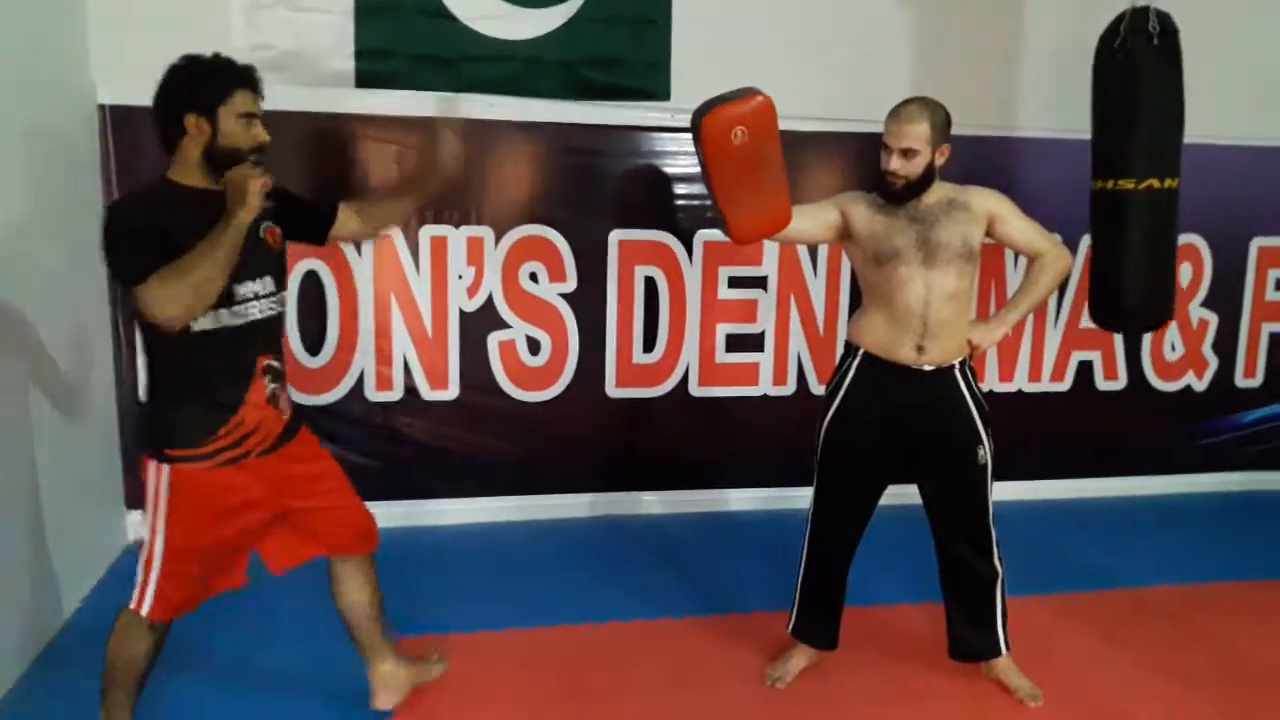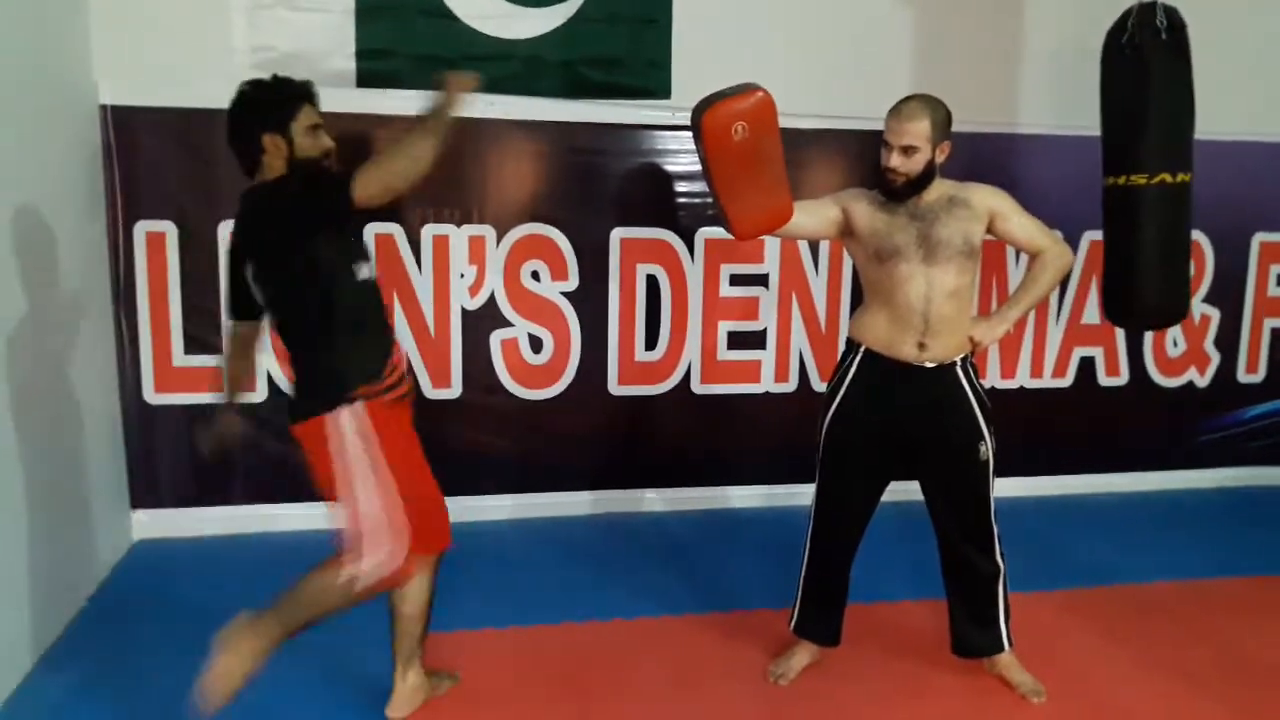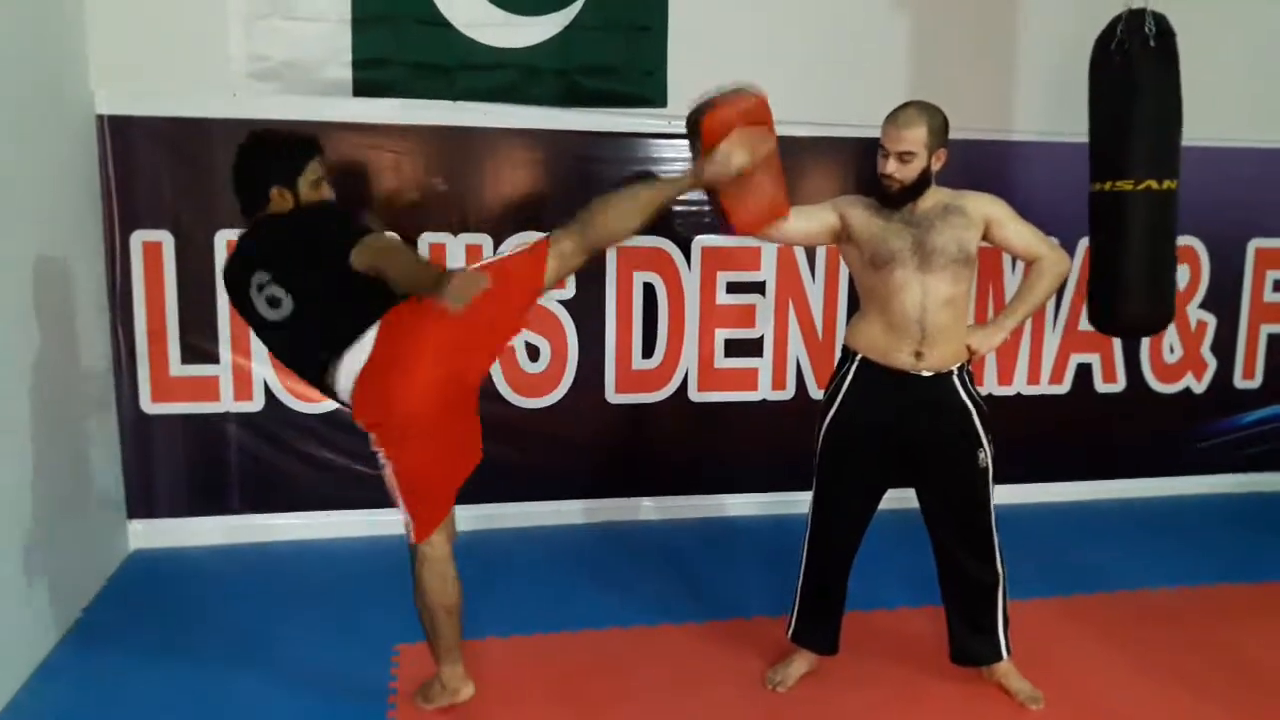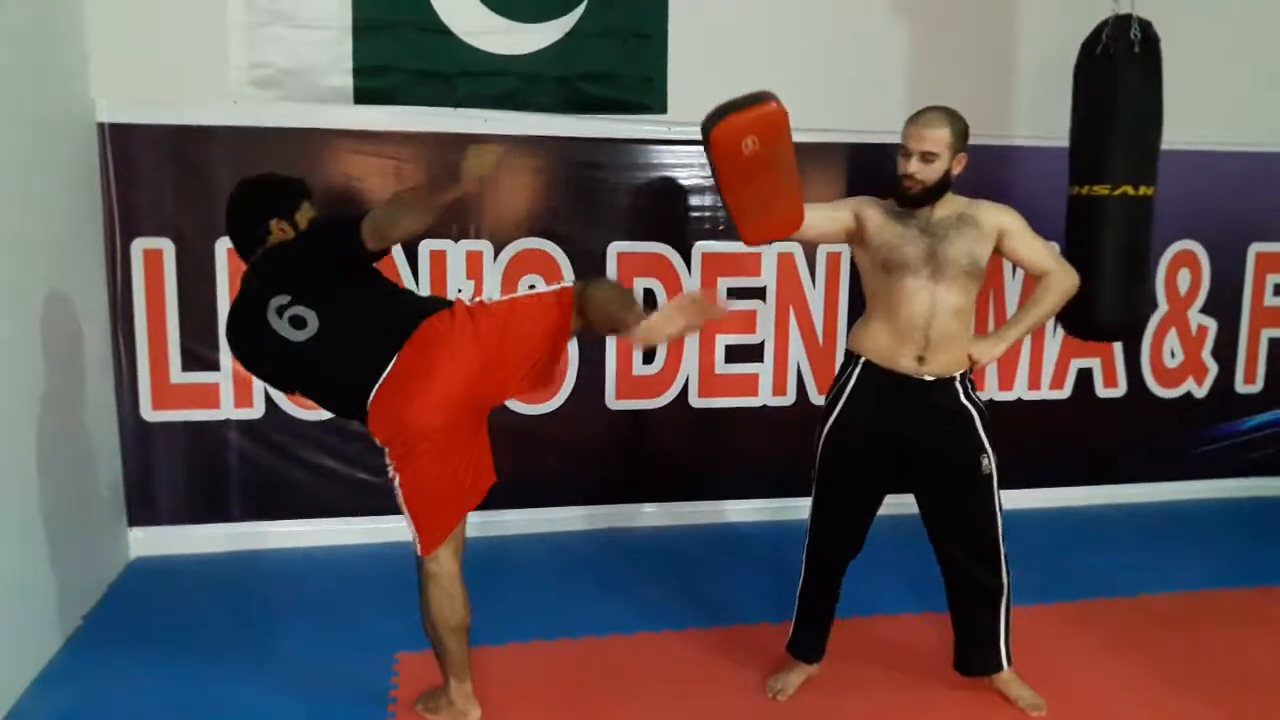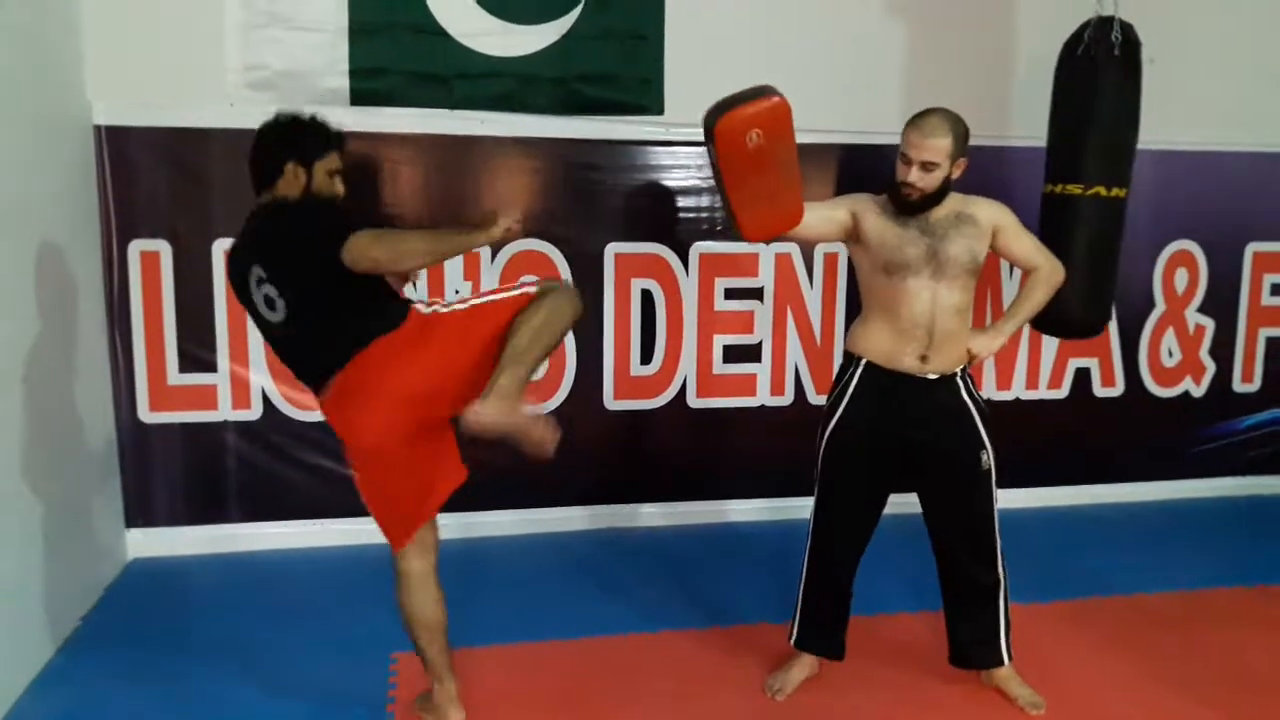
dt=0.3s
person 1, frame 1
left shoulder: (264, 199)
right shoulder: (138, 217)
left elbow: (361, 221)
right elbow: (172, 307)
left wrist: (433, 177)
right wrist: (234, 219)
left hip: (280, 437)
right hip: (196, 455)
left knee: (352, 538)
right knee: (158, 602)
person 1, frame 2
left shoulder: (258, 226)
right shoulder: (288, 200)
left elbow: (242, 329)
right elbow: (388, 177)
left wrist: (232, 408)
right wrist: (443, 110)
left hip: (366, 406)
right hip: (351, 409)
left knee: (426, 537)
right knee: (377, 563)
right ankle: (255, 634)
person 1, frame 3
left shoulder: (238, 276)
right shoulder: (314, 223)
right elbow: (378, 257)
right wrist: (438, 283)
left hip: (390, 406)
right hip: (414, 339)
left knee: (431, 538)
right knee: (575, 239)
left ankle: (450, 675)
right ankle: (702, 172)
person 1, frame 4
left shoulder: (245, 332)
right shoulder: (318, 249)
left elbow: (317, 391)
right elbow: (389, 221)
right wrist: (451, 191)
left hip: (404, 416)
right hip: (451, 346)
left knee: (439, 555)
right knee: (592, 293)
right ankle: (641, 323)
person 1, frame 5
left shoulder: (242, 259)
right shoulder: (307, 215)
right elbow: (371, 254)
right wrist: (481, 236)
left hip: (356, 410)
right hip: (407, 350)
left knee: (413, 550)
right knee: (557, 297)
right ankle: (499, 398)
person 2, frame 1
left shoulder: (979, 205)
right shoulder: (855, 210)
left elbow: (1055, 257)
left wrist: (1001, 323)
left hip: (948, 389)
right hip: (869, 384)
left knee: (968, 529)
right knee: (834, 522)
left ankle: (988, 650)
right ankle: (810, 639)
person 2, frame 2
left shoulder: (980, 202)
right shoulder: (856, 208)
left elbow: (1056, 253)
left wrist: (1002, 320)
left hip: (949, 386)
right hip: (870, 380)
left knee: (971, 526)
right knee: (836, 519)
left ankle: (992, 646)
right ankle: (812, 635)
person 2, frame 3
left shoulder: (976, 210)
right shoulder: (852, 214)
left elbow: (1053, 261)
right elbow: (769, 223)
left wrist: (999, 328)
left hip: (946, 393)
right hip: (867, 388)
left knee: (969, 533)
right knee: (833, 527)
left ankle: (990, 655)
right ankle: (811, 643)
person 2, frame 4
left shoulder: (993, 221)
right shoulder: (866, 214)
left elbow: (1062, 278)
left wrist: (1002, 340)
left hip: (947, 399)
right hip: (869, 392)
left knee: (975, 542)
right knee: (832, 534)
left ankle: (992, 663)
right ankle: (805, 653)
person 2, frame 5
left shoulder: (986, 217)
right shoulder: (862, 211)
left elbow: (1048, 270)
left wrist: (998, 334)
left hip: (948, 396)
right hip: (870, 390)
left knee: (972, 538)
right knee: (837, 532)
left ankle: (991, 659)
right ankle: (812, 649)
